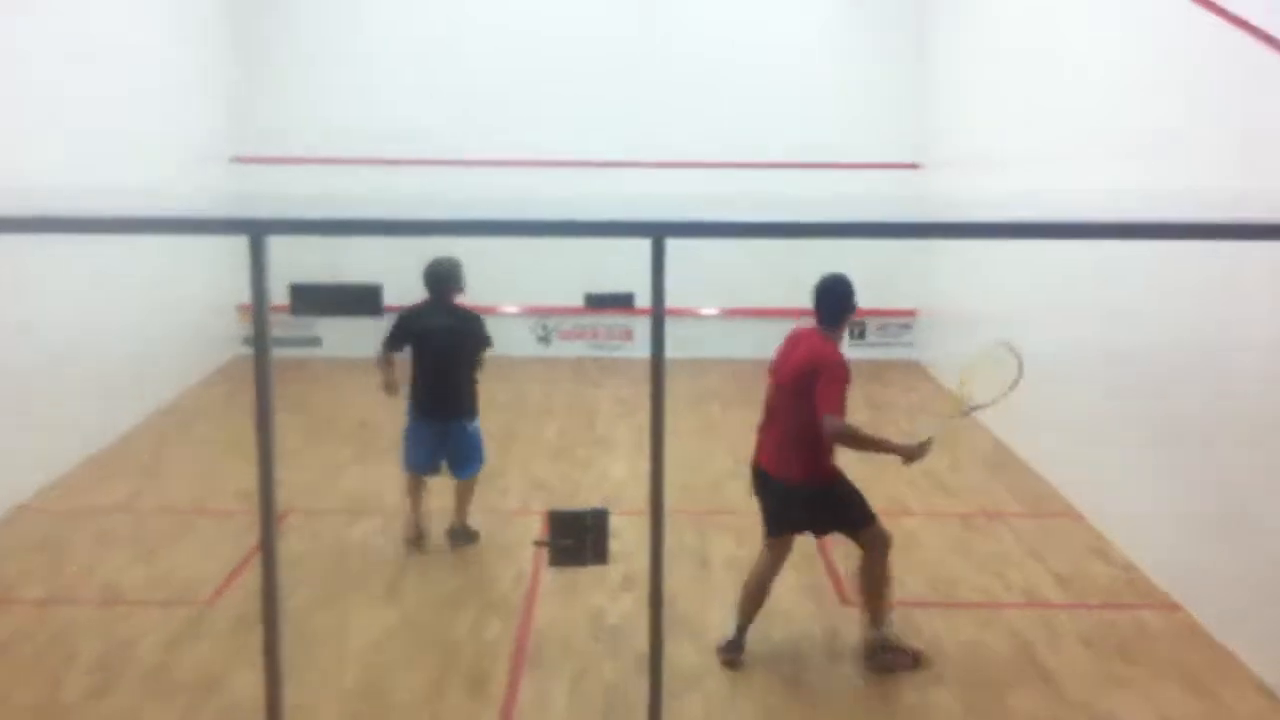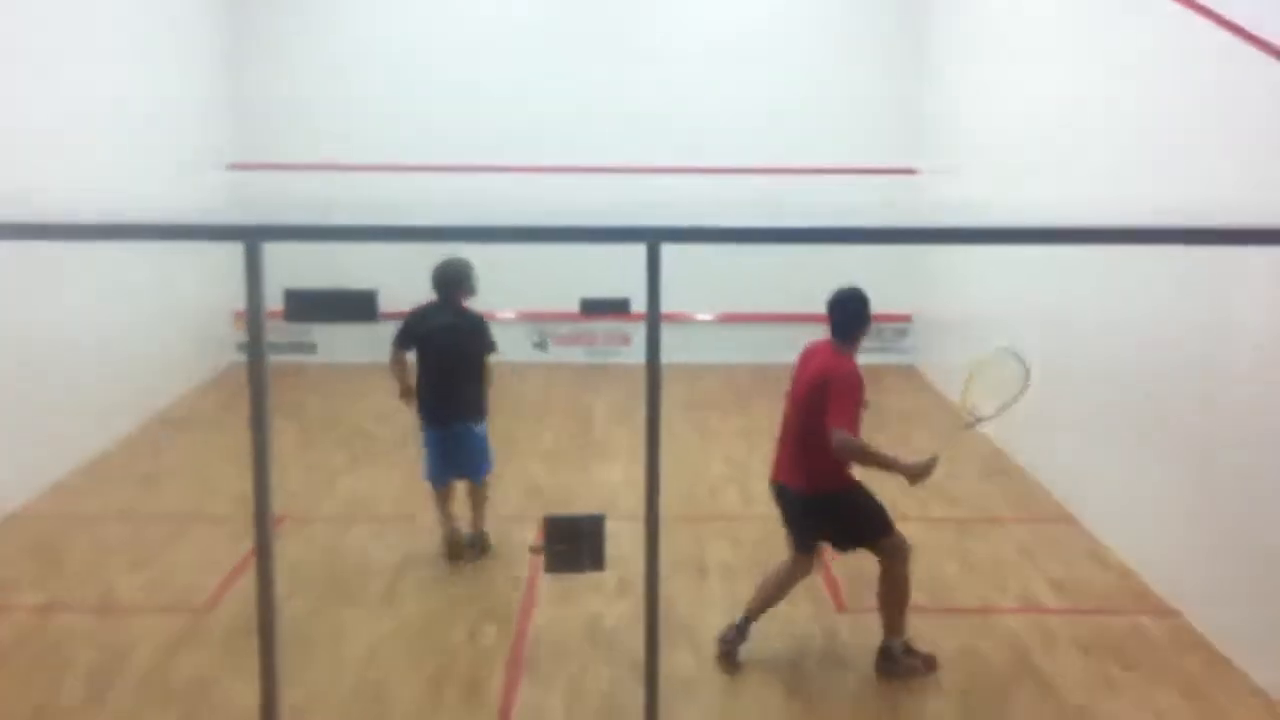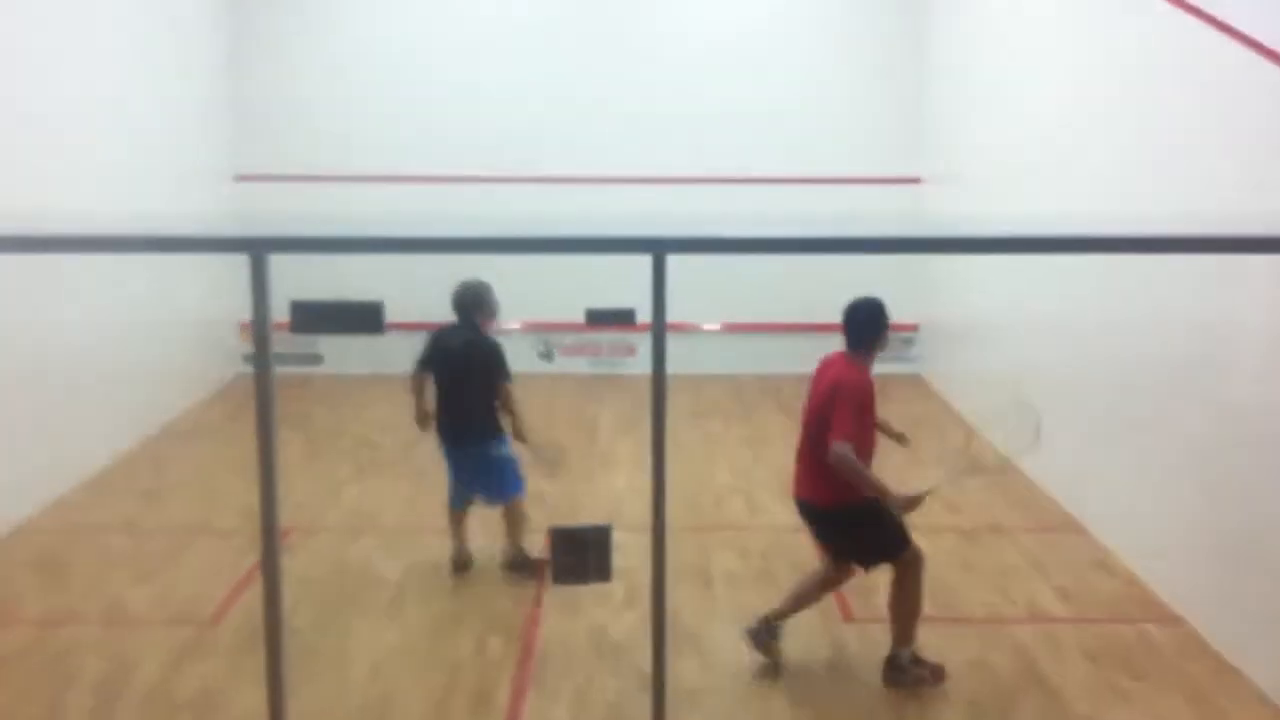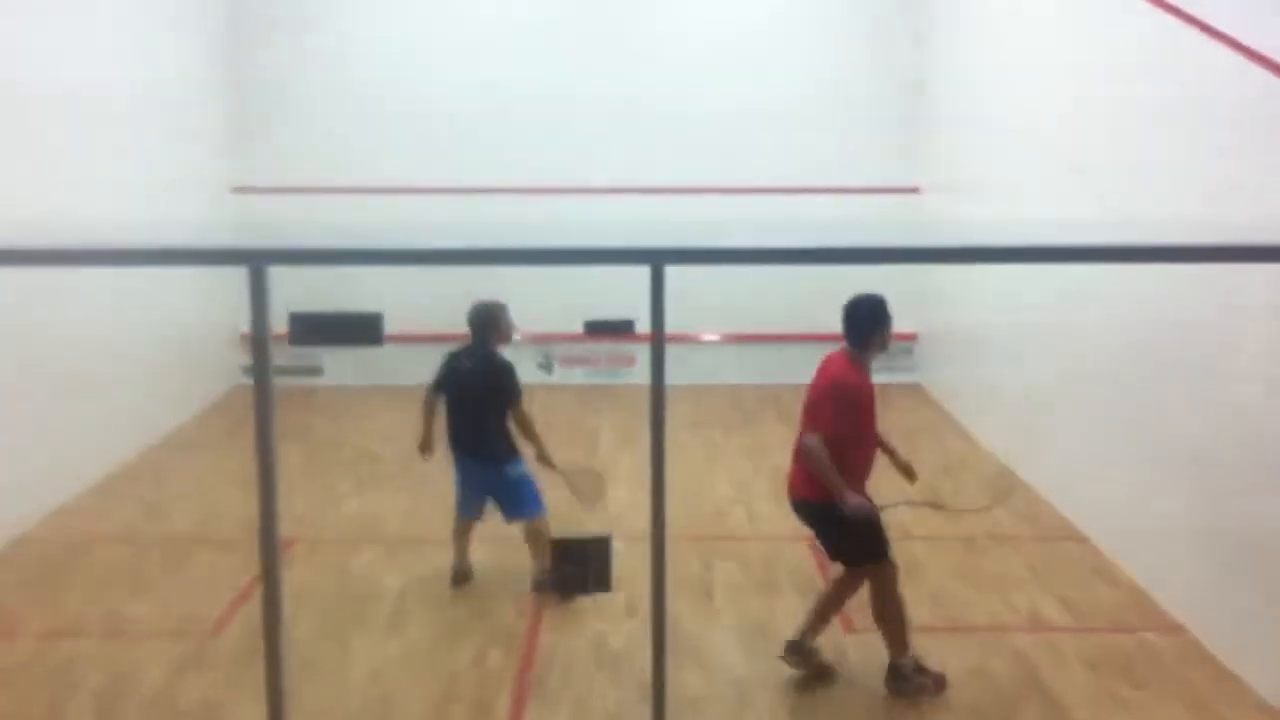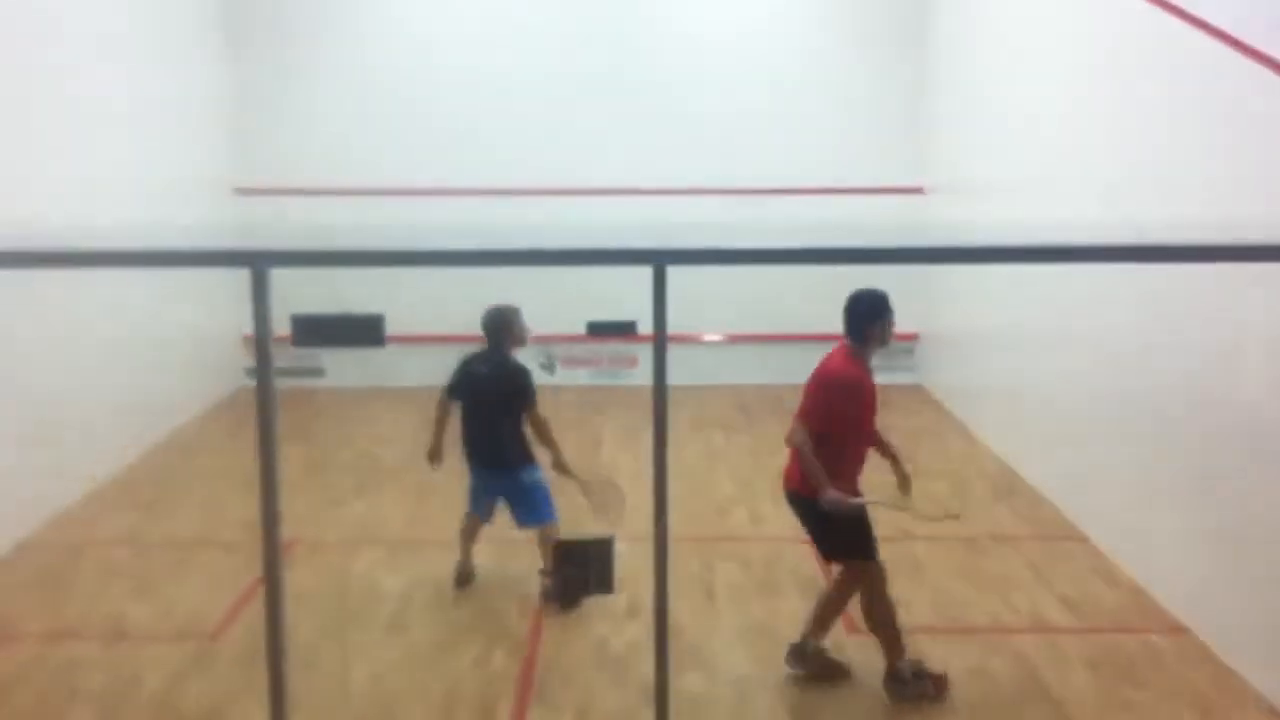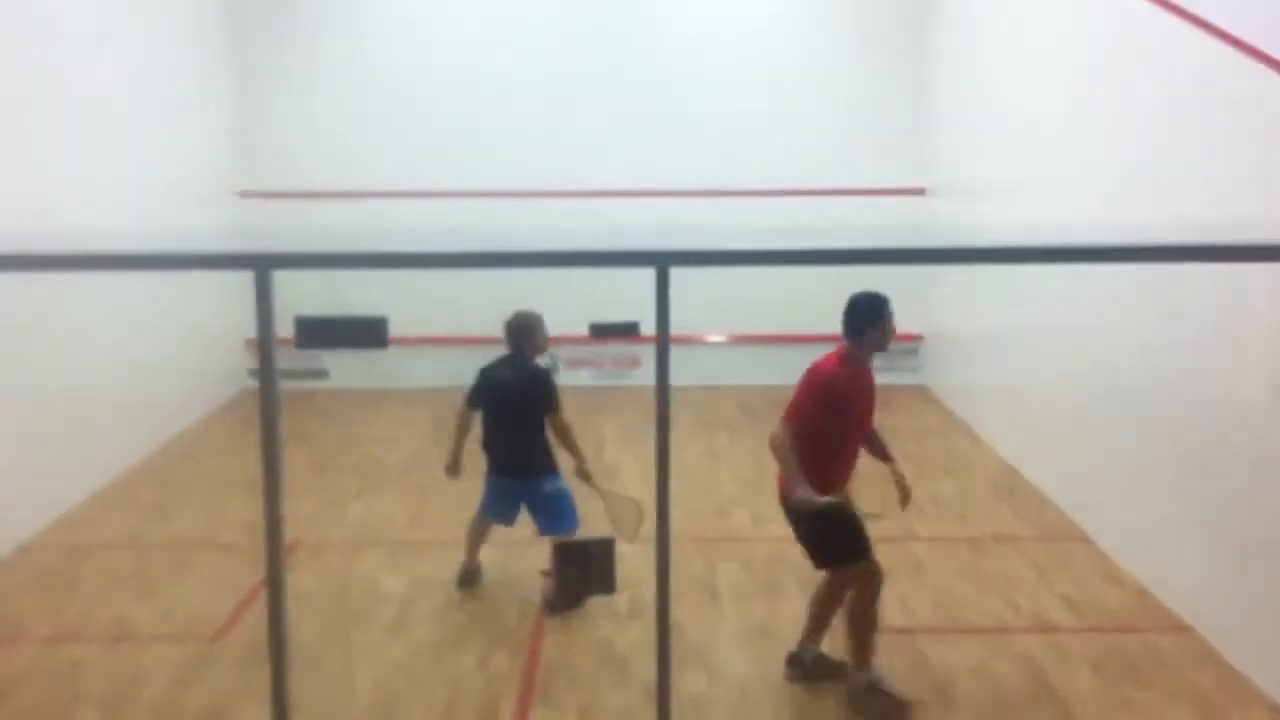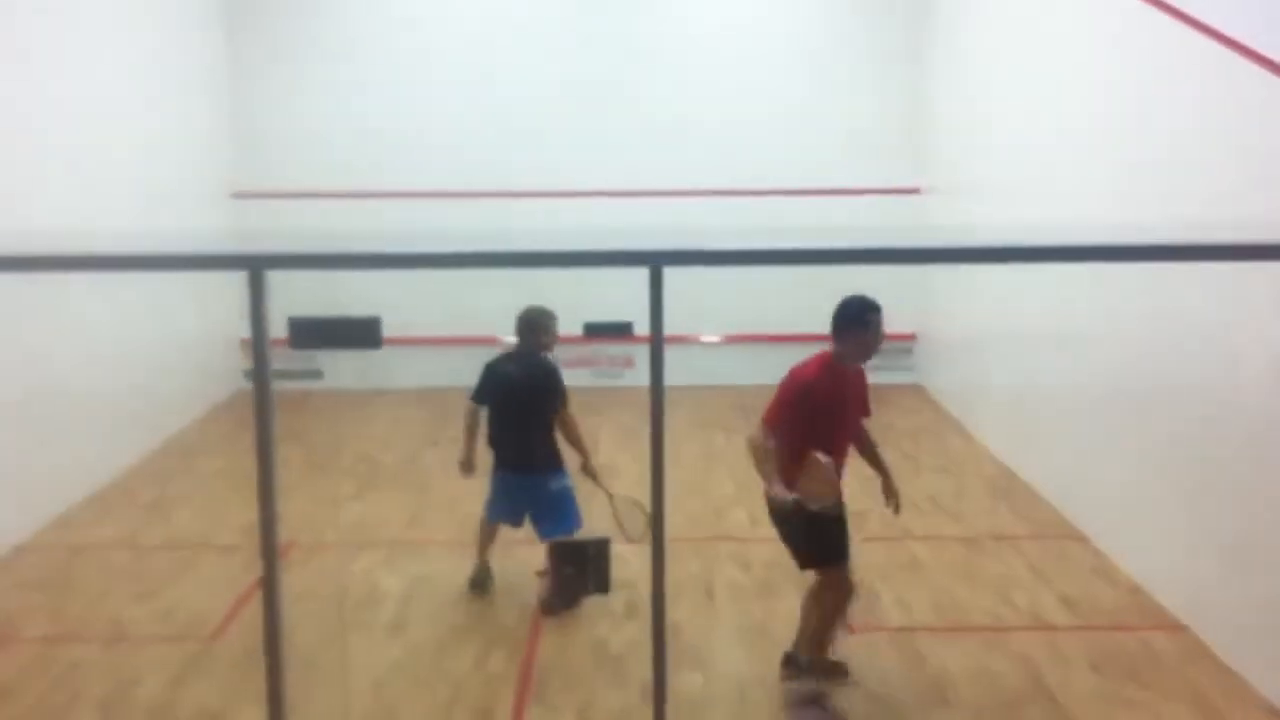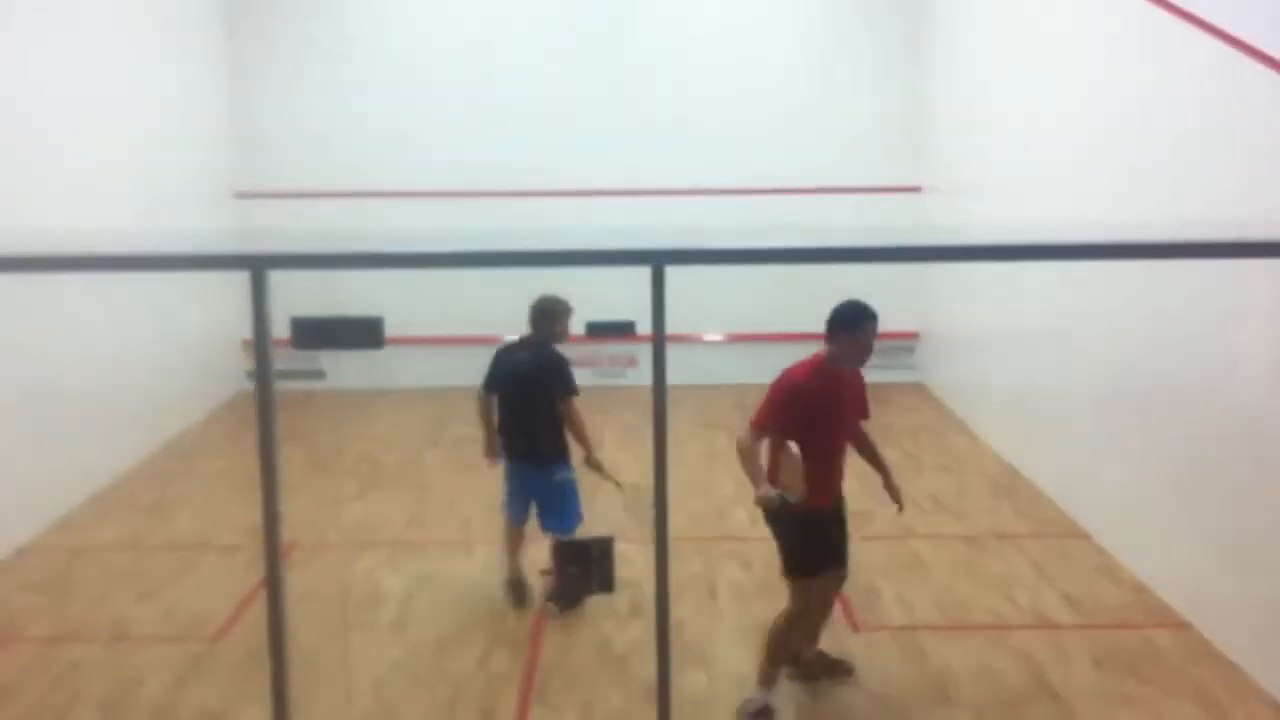
dt=0.1s
person 1, frame 1
left shoulder: (795, 340)
right shoulder: (831, 362)
right elbow: (834, 430)
right wrist: (897, 449)
left hip: (768, 467)
right hip: (808, 474)
left knee: (773, 551)
right knee: (877, 542)
left ankle: (736, 639)
right ankle: (879, 643)
person 1, frame 2
left shoulder: (814, 352)
right shoulder: (845, 372)
right elbow: (843, 443)
right wrist: (902, 467)
left hip: (788, 479)
right hip: (822, 485)
left knee: (800, 560)
right knee: (895, 551)
left ankle: (737, 631)
right ankle: (894, 651)
person 1, frame 3
left shoulder: (832, 364)
right shoulder: (856, 384)
right elbow: (840, 454)
left wrist: (881, 426)
right wrist: (889, 496)
left hip: (811, 492)
right hip: (840, 499)
left knee: (839, 568)
right knee: (909, 563)
left ankle: (768, 625)
right ankle: (902, 661)
person 1, frame 4
left shoulder: (847, 367)
right shoulder: (844, 380)
right elbow: (810, 444)
left wrist: (892, 453)
right wrist: (847, 494)
left hip: (828, 493)
right hip: (827, 497)
left knee: (858, 571)
right knee: (884, 576)
left ankle: (802, 645)
right ankle: (902, 669)
person 1, frame 5
left shoulder: (852, 364)
right shoulder: (840, 374)
right elbow: (797, 436)
left wrist: (893, 459)
right wrist: (825, 489)
left hip: (831, 489)
right hip: (818, 492)
left knee: (857, 570)
right knee: (872, 575)
left ankle: (807, 649)
right ankle: (901, 672)
person 1, frame 6
left shoulder: (863, 372)
right shoulder: (826, 377)
right elbow: (782, 437)
left wrist: (895, 469)
right wrist: (801, 488)
left hip: (830, 494)
right hip: (812, 501)
left knee: (844, 575)
right knee: (868, 576)
left ankle: (804, 656)
right ankle: (865, 683)
person 1, frame 7
left shoulder: (855, 376)
right shoulder: (806, 379)
right elbow: (760, 437)
left wrist: (884, 475)
right wrist: (774, 486)
right hip: (797, 497)
left knee: (831, 577)
right knee: (840, 585)
left ankle: (802, 656)
person 1, frame 8
left shoulder: (854, 380)
right shoulder: (796, 381)
right elbow: (750, 436)
left wrist: (884, 474)
right wrist: (760, 484)
left hip: (828, 499)
right hip: (791, 504)
left knee: (830, 579)
right knee: (805, 599)
left ankle: (802, 655)
person 2, frame 1
left shoulder: (411, 317)
right shoulder: (470, 320)
left elbow: (387, 352)
right elbow: (478, 360)
left wrist: (389, 376)
left hip: (423, 408)
right hip: (460, 408)
left knee: (417, 468)
right knee: (468, 468)
left ankle: (414, 524)
right ankle: (458, 526)
person 2, frame 2
left shoulder: (418, 317)
right shoulder: (472, 323)
left elbow: (397, 352)
right elbow: (483, 367)
left wrist: (405, 384)
right wrist: (482, 393)
left hip: (431, 410)
right hip: (466, 410)
left knee: (439, 474)
right knee: (477, 472)
left ankle: (450, 534)
right ankle: (476, 533)
person 2, frame 3
left shoulder: (440, 338)
right shoulder: (488, 347)
left elbow: (418, 376)
right elbow: (503, 393)
left wrist: (422, 408)
right wrist: (517, 422)
left hip: (451, 432)
right hip: (484, 432)
left knee: (460, 491)
right knee: (512, 492)
left ankle: (460, 552)
right ankle: (516, 554)
person 2, frame 4
left shoulder: (455, 360)
right shoulder: (500, 368)
left elbow: (431, 397)
right elbow: (518, 414)
left wrist: (427, 434)
right wrist: (540, 447)
left hip: (464, 451)
right hip: (497, 454)
left knee: (466, 508)
right knee: (532, 510)
left ankle: (460, 564)
right ankle: (544, 573)
person 2, frame 5
left shoulder: (469, 365)
right shoulder: (516, 373)
left elbow: (444, 403)
right elbow: (534, 419)
left wrist: (436, 443)
right wrist: (556, 453)
left hip: (478, 456)
right hip: (513, 459)
left knee: (477, 510)
right knee: (544, 518)
left ankle: (464, 565)
right ankle: (553, 582)
person 2, frame 6
left shoulder: (489, 372)
right shoulder: (539, 377)
left elbow: (465, 414)
right elbow: (557, 424)
left wrist: (456, 454)
right wrist: (580, 460)
left hip: (500, 464)
right hip: (536, 467)
left knee: (487, 513)
right knee: (562, 525)
left ankle: (469, 567)
right ankle: (559, 592)
person 2, frame 7
left shoulder: (494, 367)
right shoulder: (546, 371)
left elbow: (473, 410)
right elbow: (563, 420)
left wrist: (468, 451)
right wrist: (586, 457)
left hip: (506, 461)
right hip: (541, 464)
left knee: (494, 514)
right knee: (562, 527)
left ankle: (481, 570)
right ankle: (555, 591)
person 2, frame 8
left shoulder: (504, 354)
right shoulder: (554, 361)
left elbow: (484, 399)
right elbow: (568, 411)
left wrist: (490, 438)
right wrist: (589, 451)
left hip: (514, 451)
right hip: (547, 456)
left knee: (515, 514)
right knee: (561, 523)
left ankle: (514, 576)
right ankle: (559, 584)
